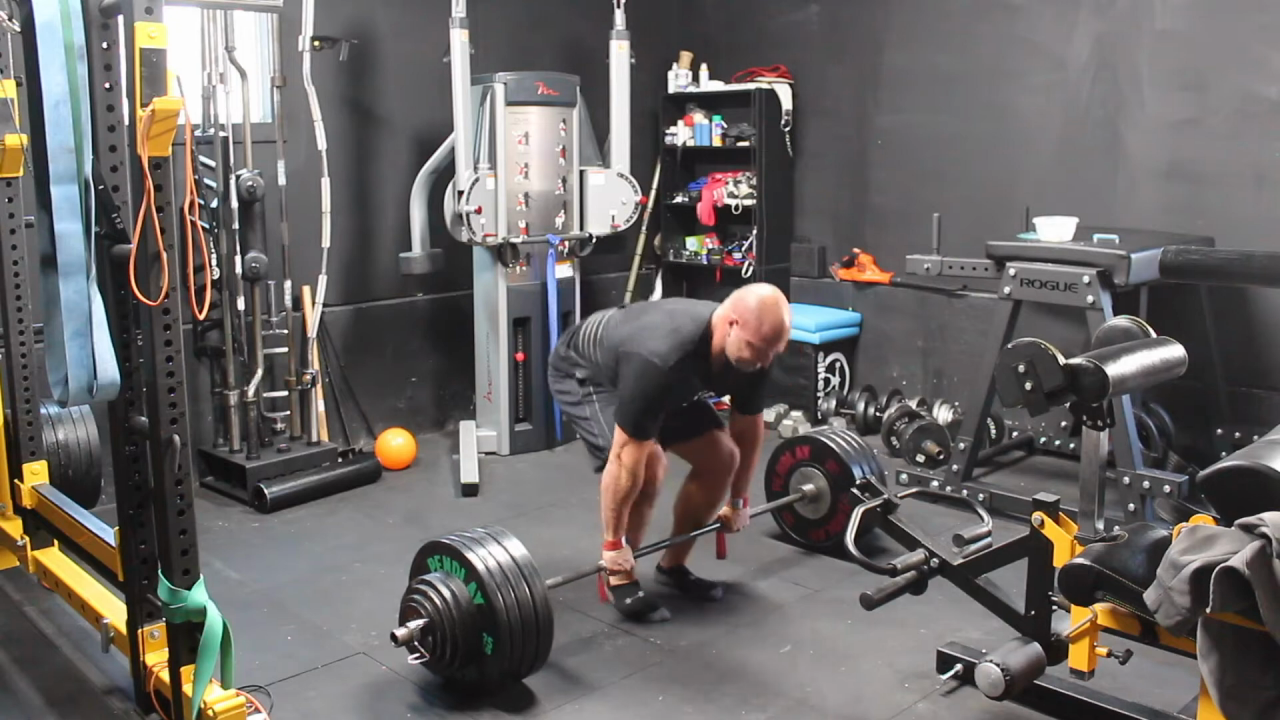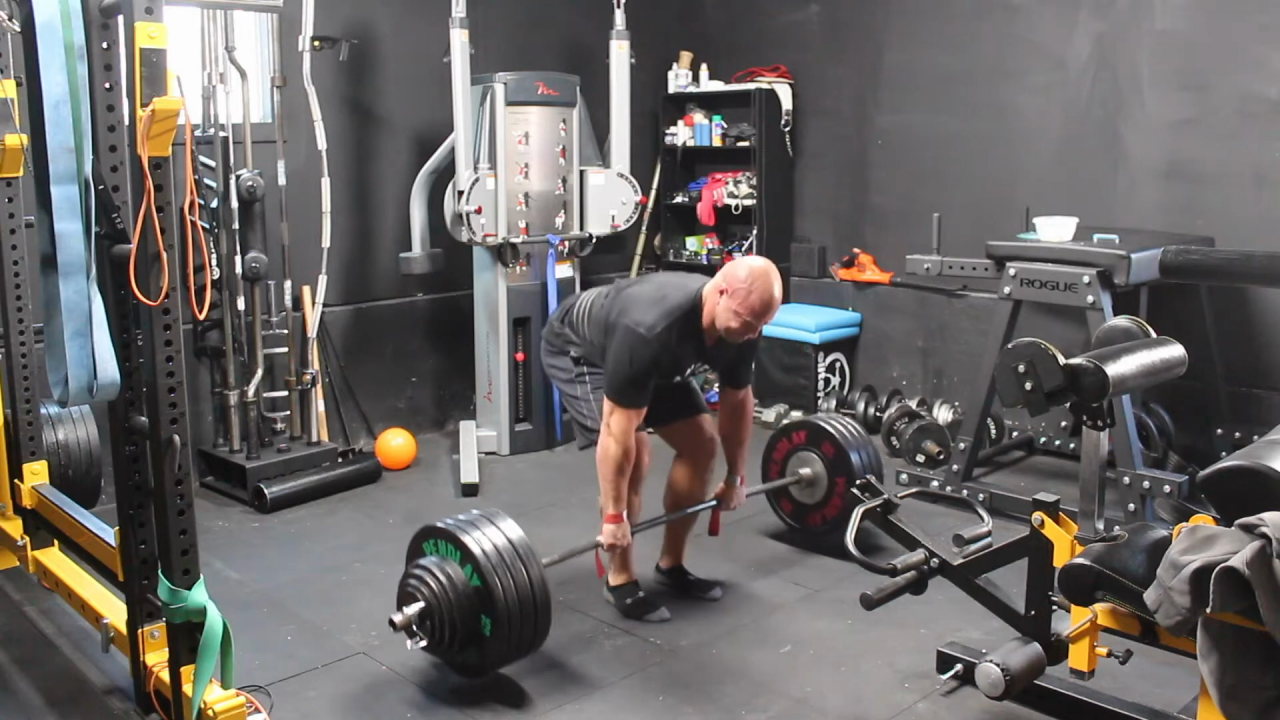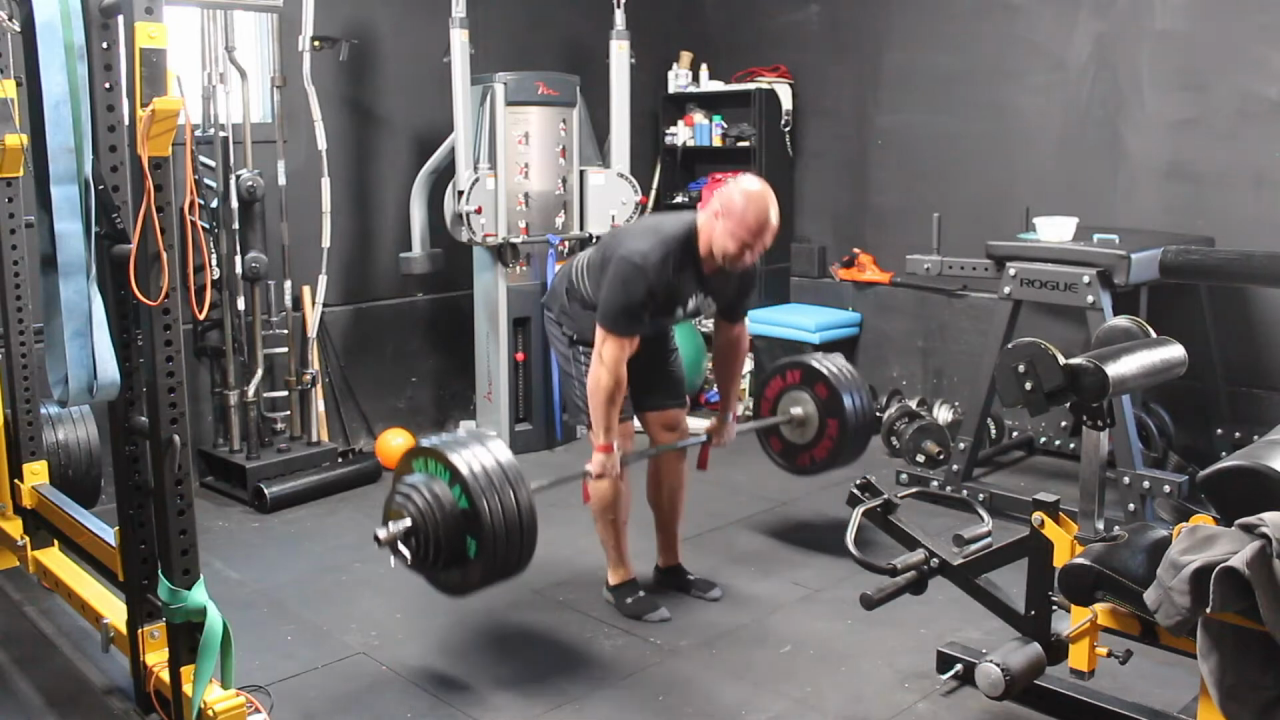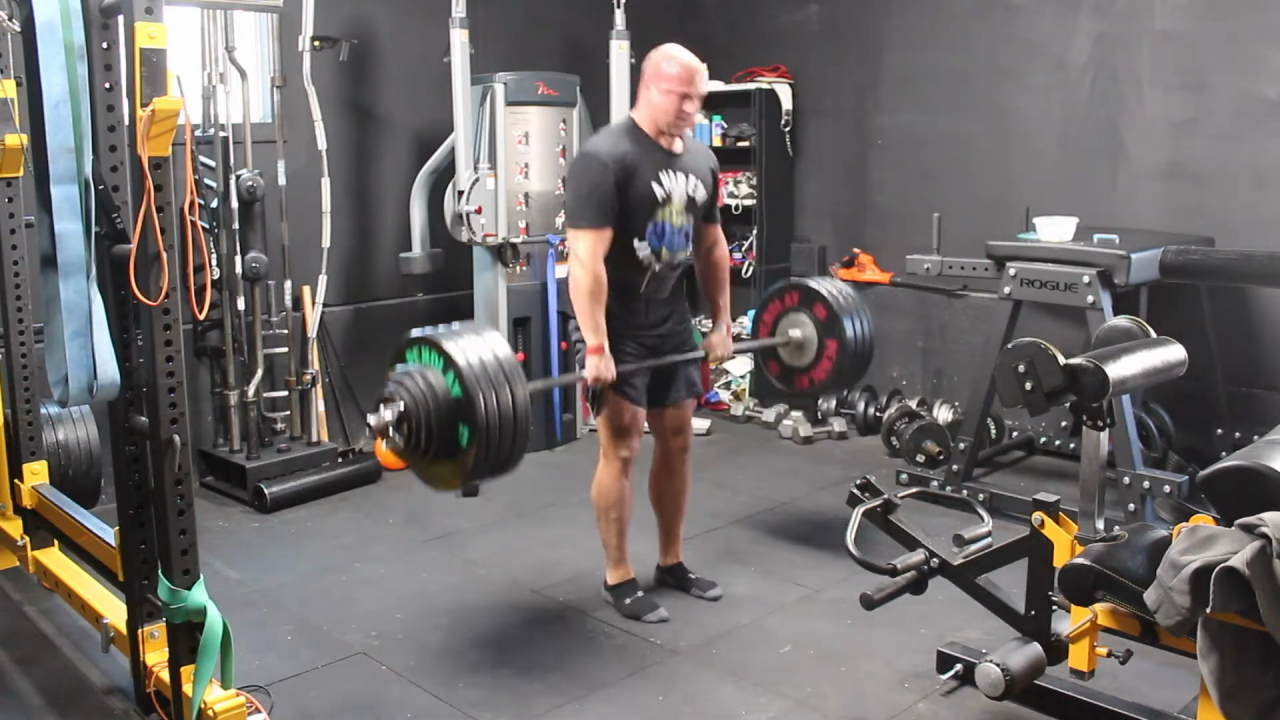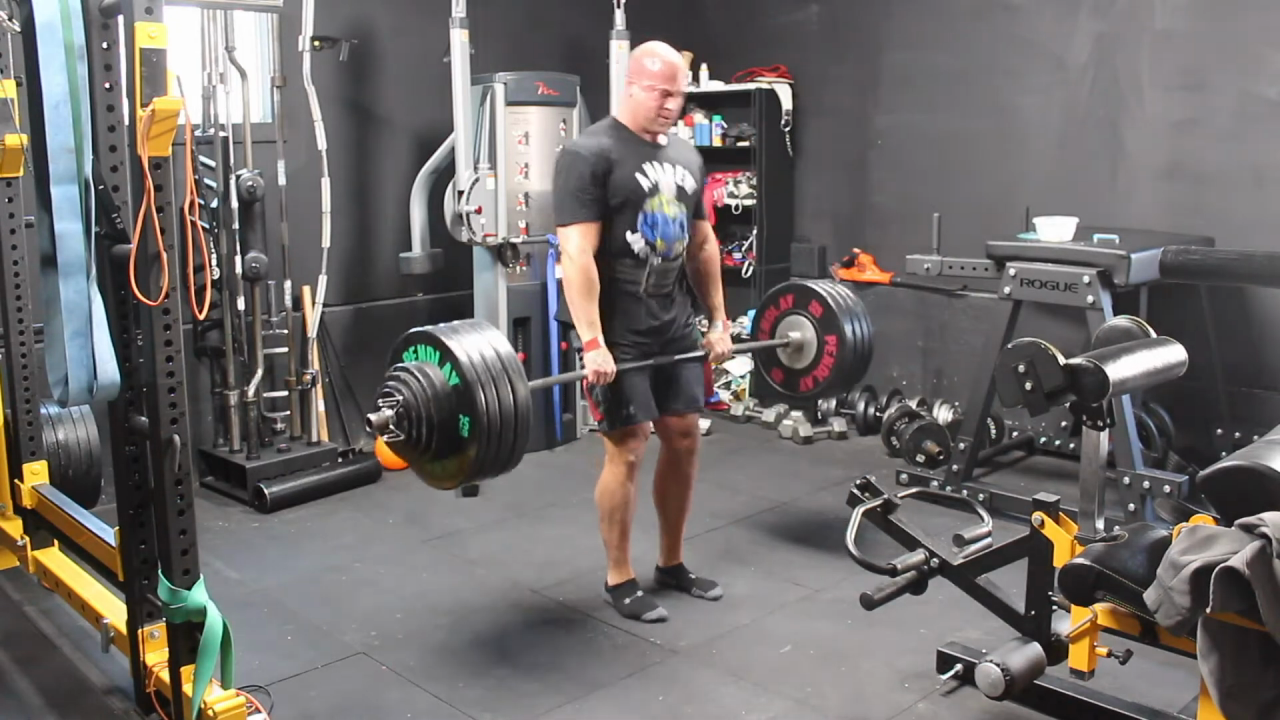
dt=0.4s
person 1, frame 1
left shoulder: (749, 348)
right shoulder: (660, 358)
left elbow: (748, 426)
right elbow: (626, 456)
left wrist: (738, 501)
right wrist: (613, 544)
right hip: (584, 374)
left knee: (721, 457)
right knee: (648, 467)
left ankle: (673, 565)
right ankle: (621, 579)
person 1, frame 2
left shoulder: (740, 328)
right shoulder: (650, 330)
left elbow: (737, 400)
right elbow: (618, 430)
left wrist: (735, 478)
right wrist: (614, 517)
right hip: (579, 351)
left knee: (703, 443)
right knee: (634, 457)
left ankle: (671, 565)
right ankle: (620, 580)
person 1, frame 3
left shoulder: (738, 265)
right shoulder: (645, 260)
left elbow: (732, 337)
right elbow: (611, 359)
left wrist: (726, 413)
right wrist: (604, 446)
left hip: (649, 327)
right hip: (584, 323)
left knee: (673, 436)
right knee: (619, 445)
left ankle: (669, 565)
right ankle: (619, 579)
person 1, frame 4
left shoulder: (700, 159)
right shoulder: (605, 156)
left elbow: (712, 245)
right elbow: (587, 260)
left wrist: (721, 323)
right wrist: (596, 349)
left hip: (670, 317)
right hip: (613, 320)
left knee: (676, 437)
right knee: (622, 444)
left ankle: (672, 563)
right ankle: (618, 579)
person 1, frame 5
left shoulder: (685, 155)
right shoulder: (588, 154)
left elbow: (703, 243)
right elbow: (577, 255)
left wrist: (718, 320)
right wrist: (593, 343)
left hip: (675, 326)
right hip: (617, 332)
left knee: (683, 443)
right knee: (626, 451)
left ankle: (672, 564)
right ankle: (619, 580)
